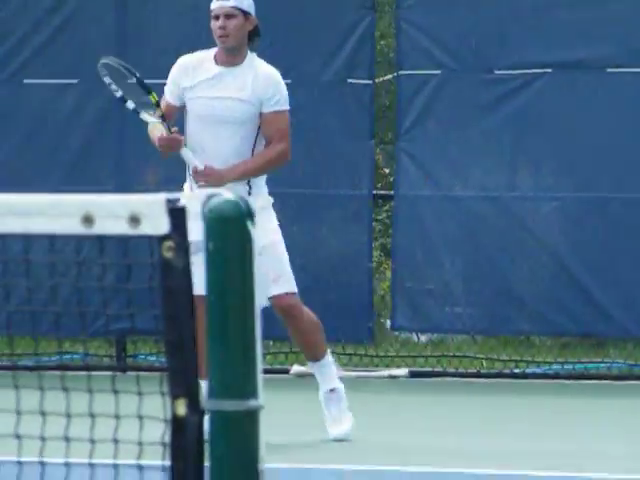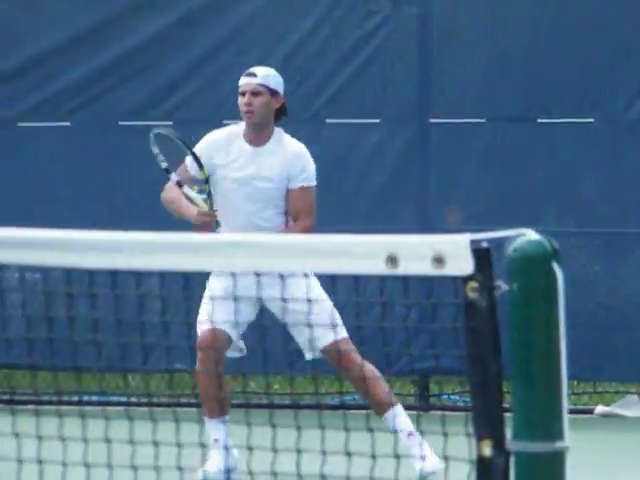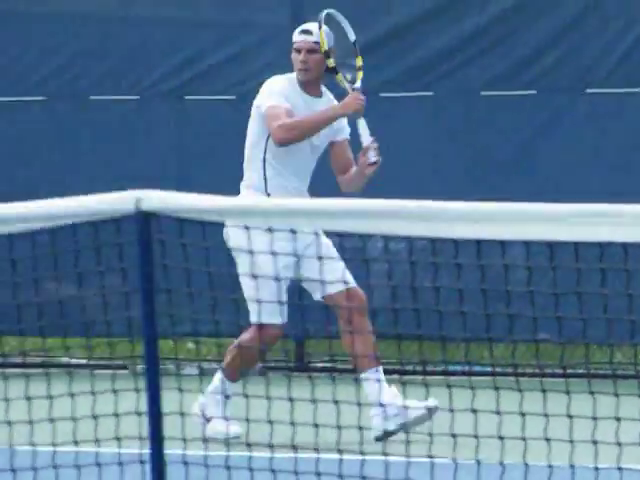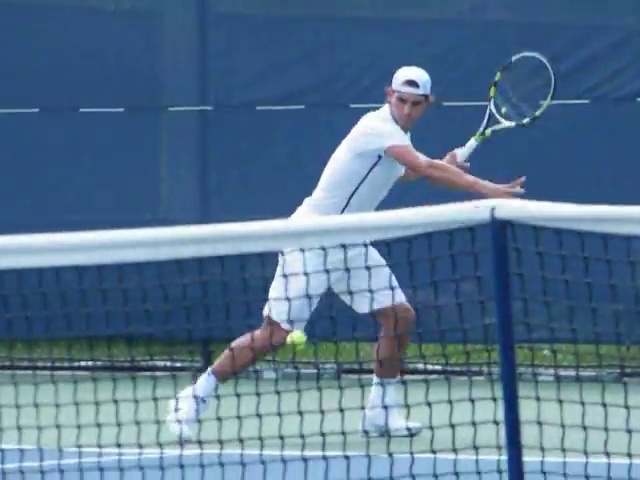
dt=0.5s
person 1, frame 1
left shoulder: (268, 80)
right shoulder: (187, 67)
left elbow: (280, 149)
right elbow: (158, 123)
left wrist: (228, 175)
right wrist: (163, 139)
left hip: (248, 205)
left knee: (287, 304)
right knee: (194, 307)
left ankle: (332, 391)
person 1, frame 2
left shoulder: (296, 155)
right shoulder: (216, 142)
left elbow: (302, 225)
right elbow: (170, 192)
right wrist: (193, 213)
left hip: (287, 270)
right hip: (233, 270)
left knee: (344, 355)
right knee: (209, 344)
left ankle: (410, 439)
person 1, frame 3
left shoulder: (337, 113)
right shoulder: (277, 88)
left elbow: (347, 179)
right elbow: (281, 134)
left wrist: (364, 168)
right wrist: (339, 109)
left hip: (299, 224)
right hip: (259, 224)
left knee: (352, 303)
right knee: (269, 330)
left ankle: (386, 407)
right ankle: (215, 401)
person 1, frame 4
left shoulder: (398, 133)
right shoulder: (379, 127)
right elbow: (425, 168)
left wrist: (447, 166)
right wrist: (488, 188)
left hip: (348, 240)
left knee: (398, 317)
right knee: (273, 334)
left ankle: (381, 410)
right ankle: (196, 396)
